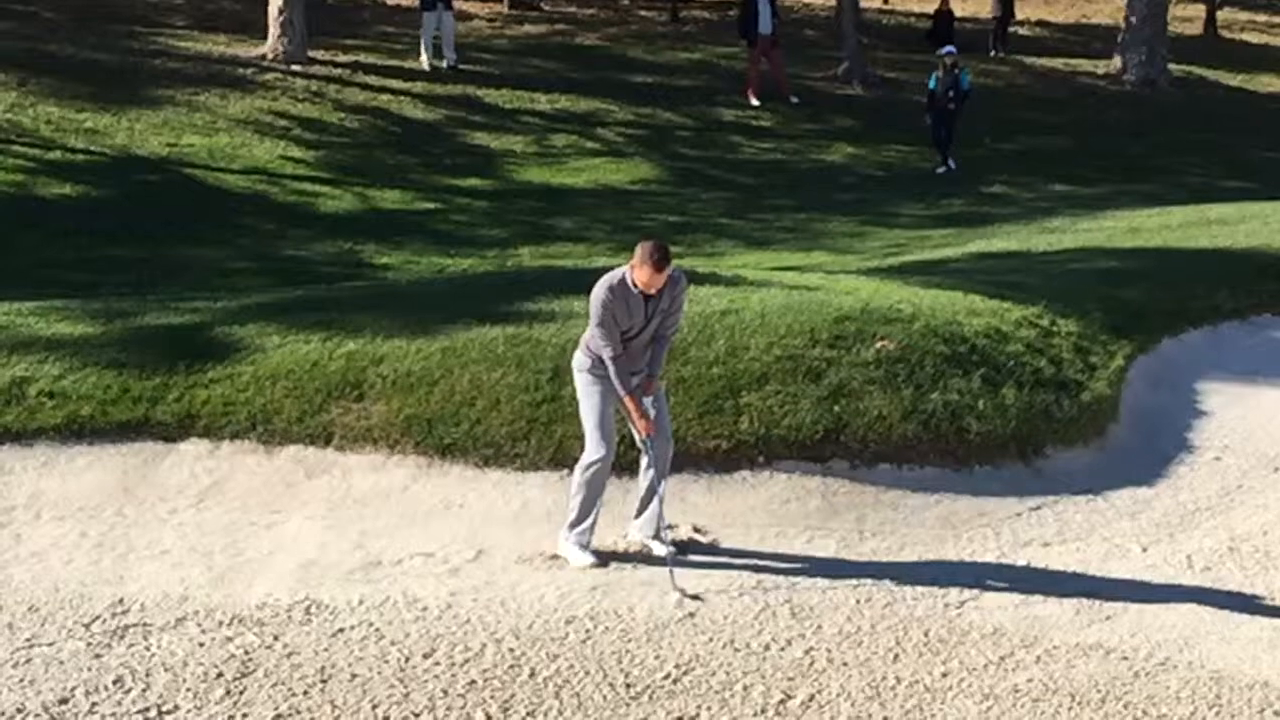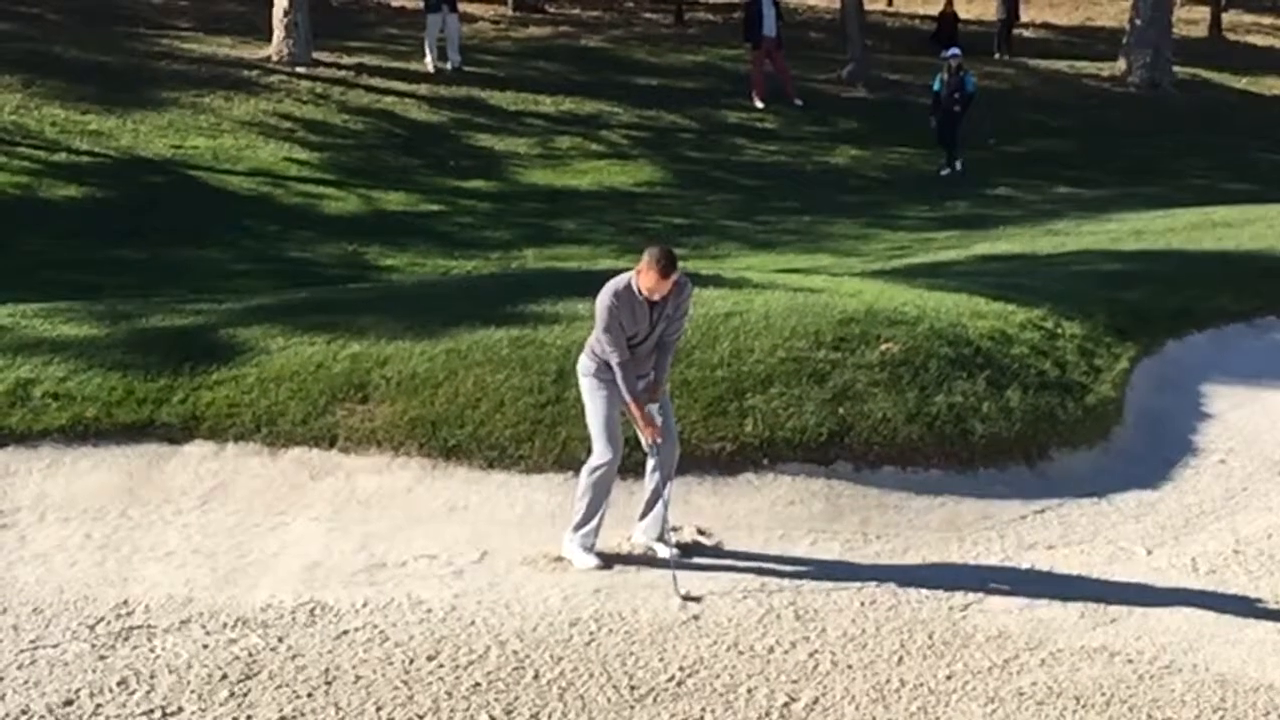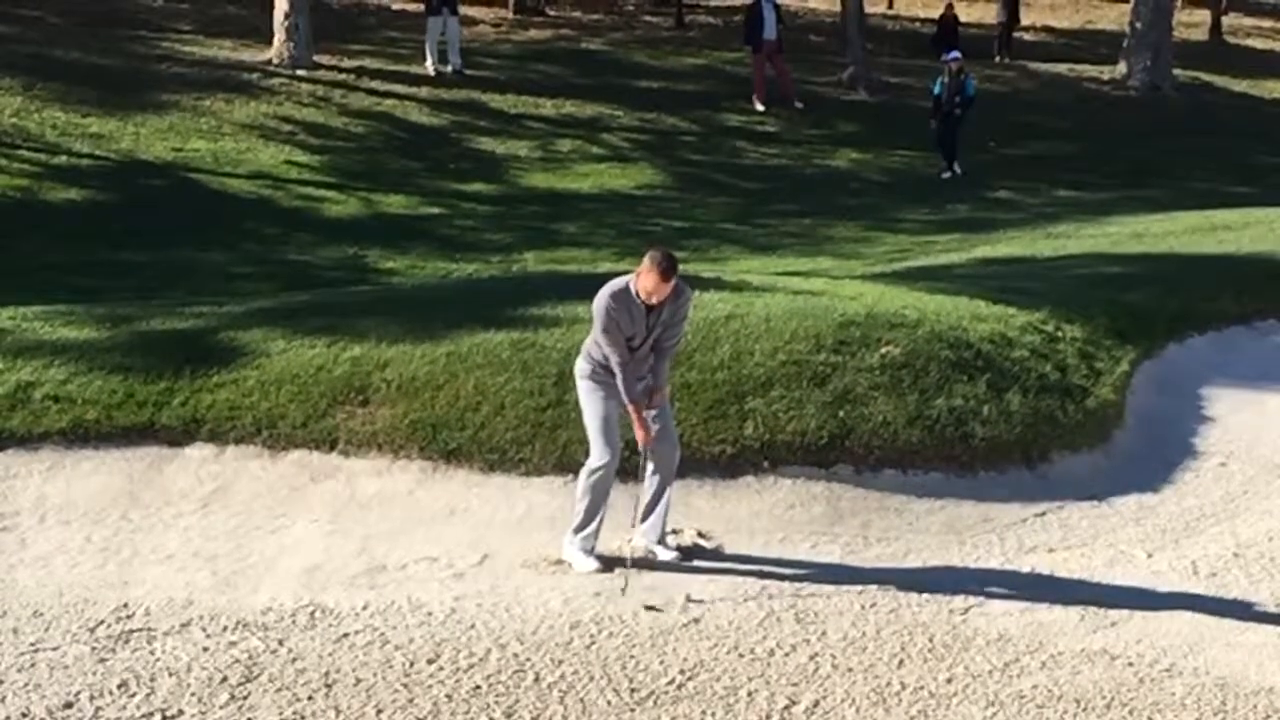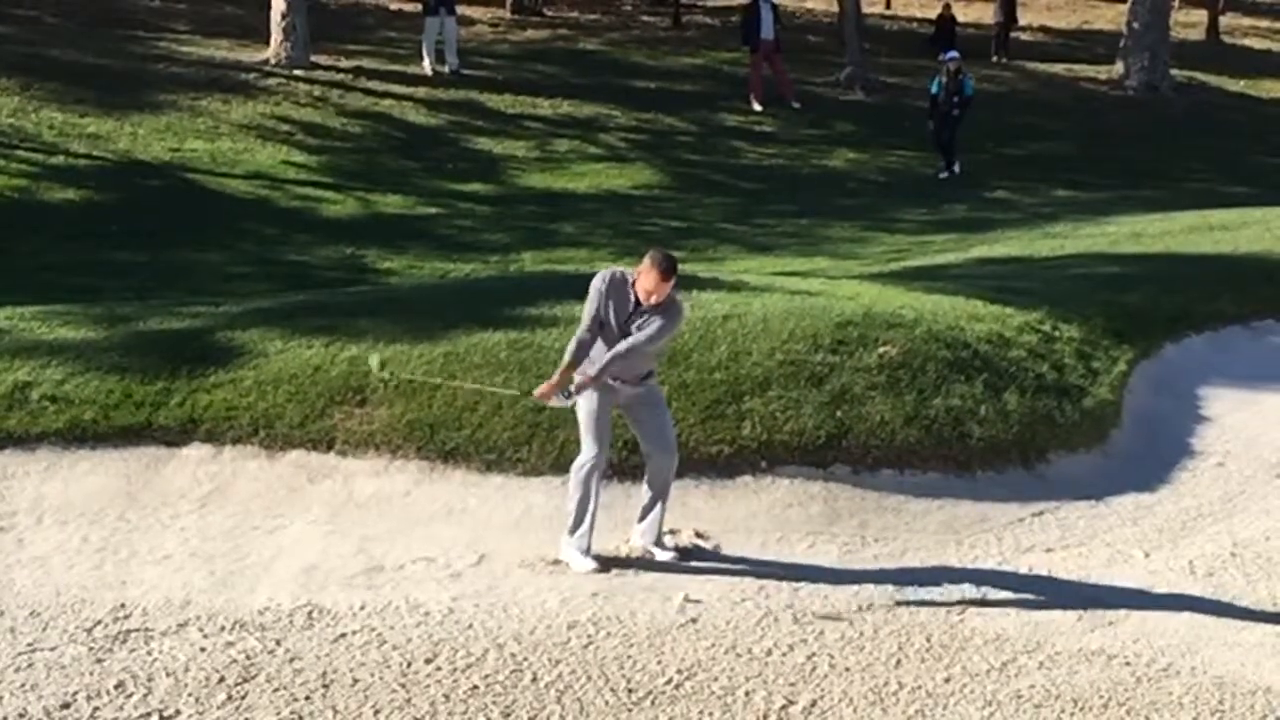
dt=1s
person 1, frame 1
left shoulder: (677, 284)
right shoulder: (606, 293)
left elbow: (664, 334)
right elbow: (611, 355)
left wrist: (652, 379)
right wrist: (634, 409)
left hip: (641, 368)
right hip: (597, 369)
left knee: (661, 444)
right knee: (600, 450)
left ankle: (645, 528)
right ankle: (573, 538)
person 1, frame 2
left shoulder: (682, 289)
right shoulder: (611, 299)
left elbow: (668, 341)
right elbow: (618, 361)
left wrist: (657, 388)
right wrist: (639, 415)
left hip: (646, 372)
right hip: (602, 373)
left knee: (667, 446)
right knee: (608, 453)
left ankle: (650, 530)
right ankle: (577, 540)
person 1, frame 3
left shoulder: (680, 296)
right shoulder: (608, 301)
left elbow: (664, 350)
right elbow: (618, 363)
left wrist: (655, 398)
right wrist: (636, 418)
left hip: (642, 376)
right hip: (599, 376)
left knee: (667, 449)
right knee: (605, 456)
left ankle: (650, 534)
right ankle: (578, 543)
person 1, frame 4
left shoulder: (672, 313)
right shoulder: (607, 282)
left elbow: (629, 350)
right elbow: (586, 334)
left wrist: (585, 384)
right wrist: (559, 378)
left hip: (639, 383)
right hip: (590, 373)
left knee: (664, 456)
right knee: (594, 454)
left ankle: (647, 535)
right ankle: (574, 544)
